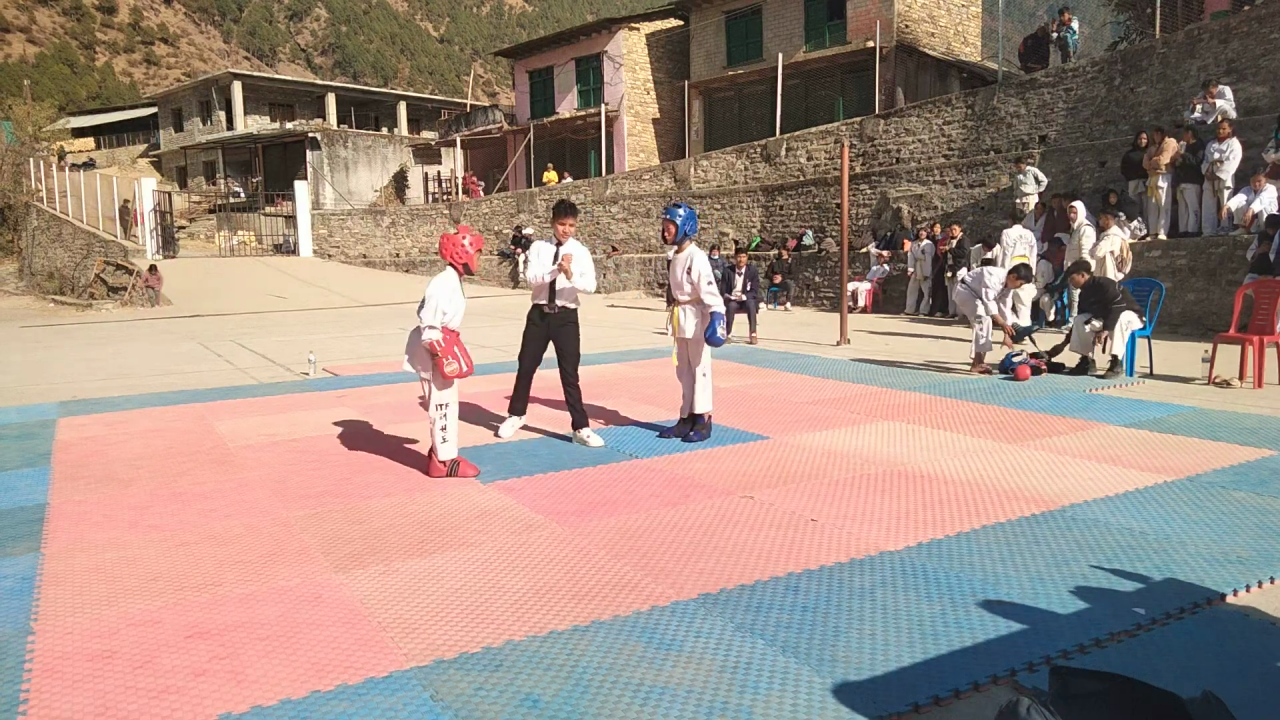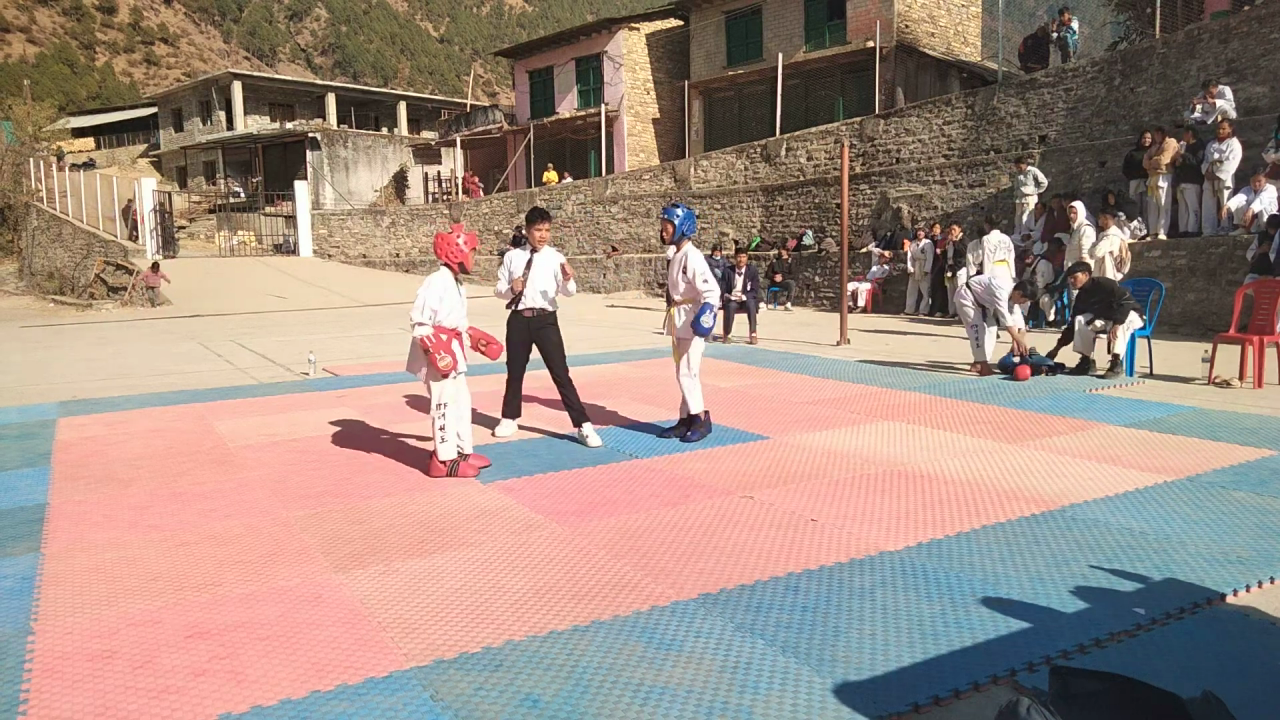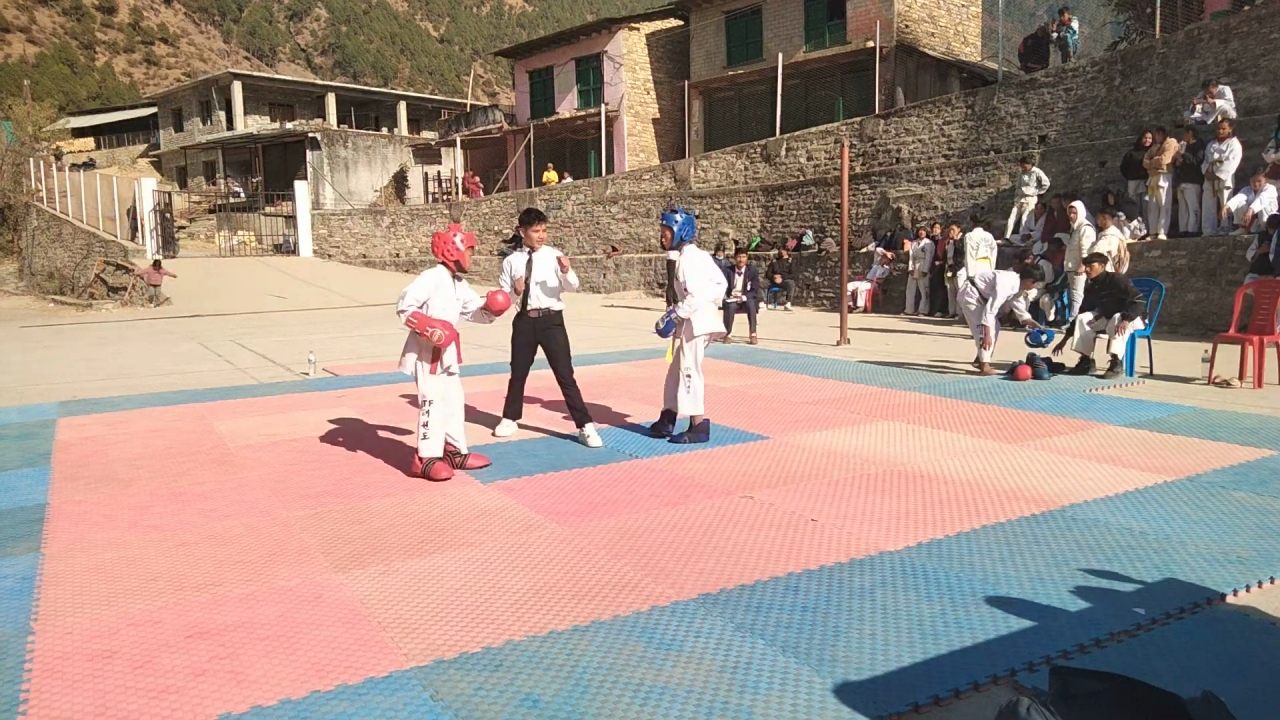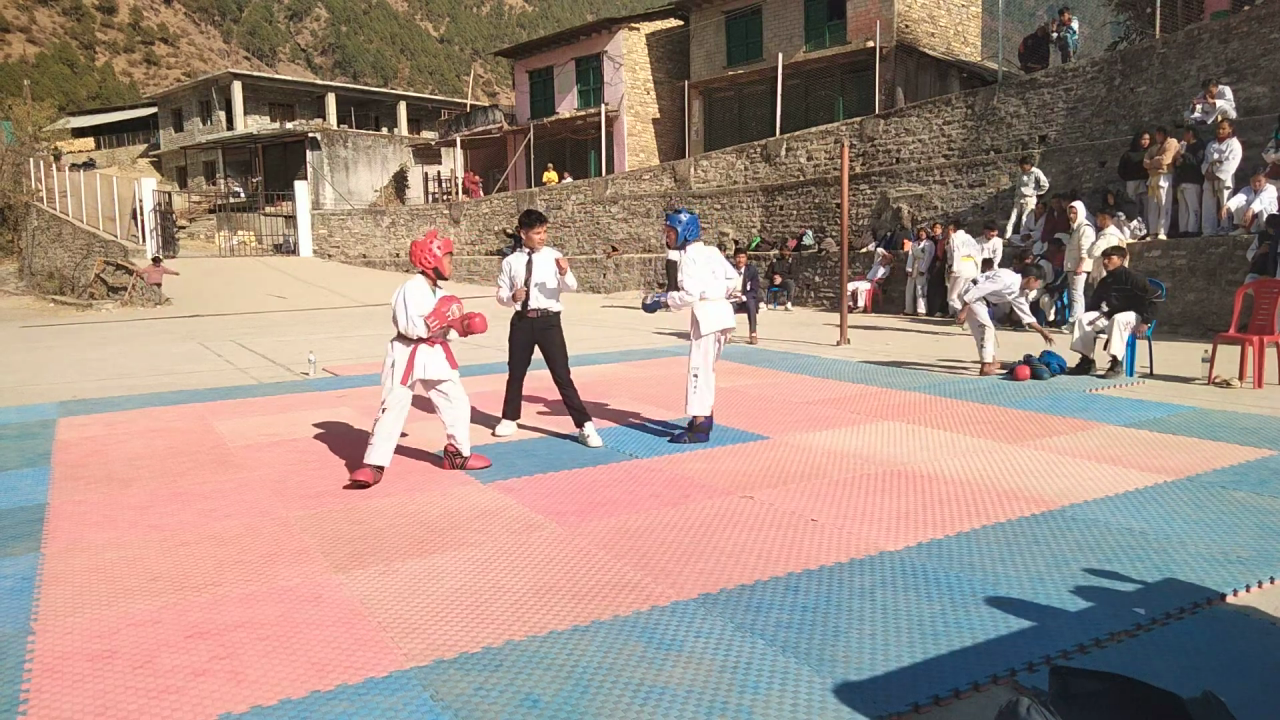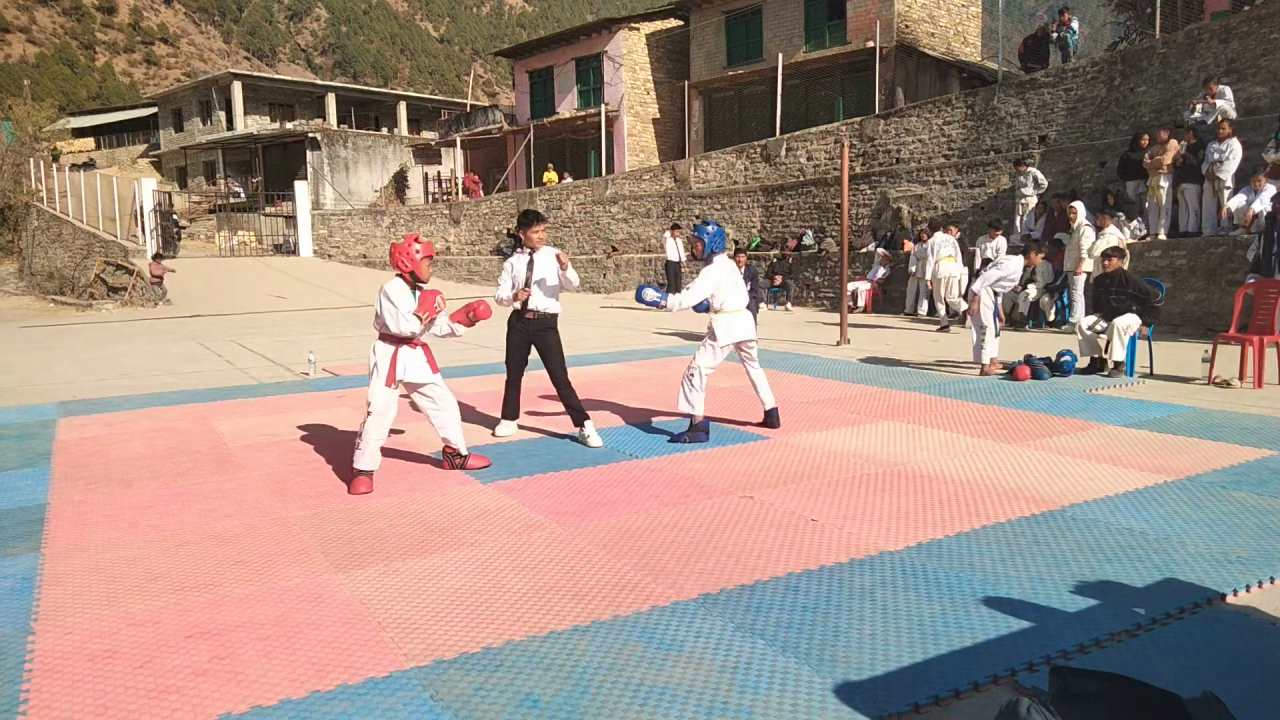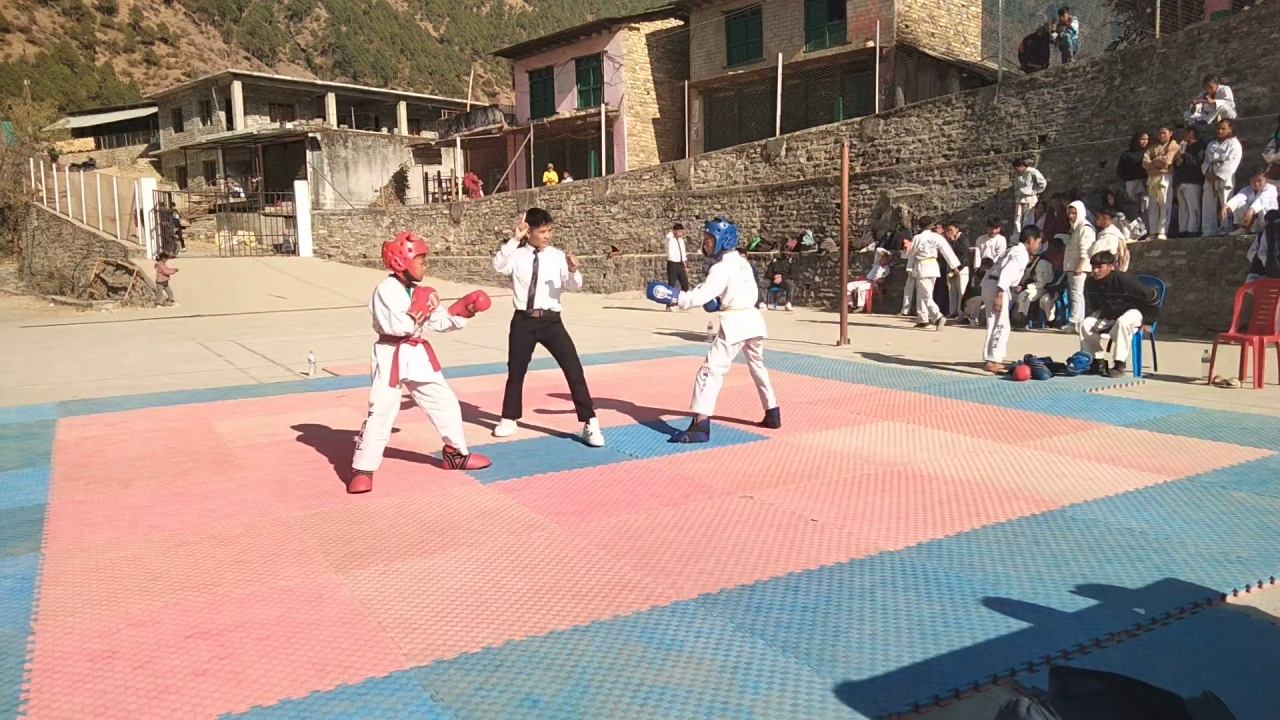
dt=0.3s
person 1, frame 1
left shoulder: (454, 281)
right shoulder: (444, 283)
right elbow: (429, 324)
left wrist: (456, 351)
right wrist: (442, 354)
left hip: (443, 348)
right hip: (433, 349)
left knee: (447, 401)
right knee: (442, 402)
left ankle: (443, 452)
right ankle: (443, 460)
person 1, frame 2
left shoulder: (455, 282)
right shoulder: (436, 282)
right elbow: (419, 320)
left wrist: (476, 339)
right wrist: (435, 350)
left hip: (451, 346)
right hip: (436, 348)
left knee: (461, 401)
right knee: (444, 403)
left ankle: (461, 452)
right ankle: (444, 460)
person 1, frame 3
left shoulder: (460, 283)
right shoulder: (430, 278)
left elbow: (476, 312)
right elbow: (403, 308)
left wrist: (492, 307)
right wrist: (428, 327)
left hip: (446, 346)
right hip: (424, 346)
left knee: (452, 399)
right knee: (431, 400)
left ankle: (455, 452)
right ankle: (427, 459)
person 1, frame 4
left shoulder: (439, 292)
right shoulder: (412, 288)
right elbow: (412, 328)
left wrist: (464, 324)
right wrist: (442, 316)
left hip: (435, 354)
right hip: (407, 355)
left knee: (457, 402)
right knee: (393, 409)
left ankle: (458, 453)
right ankle: (372, 466)
person 1, frame 5
left shoulder: (422, 292)
right shoulder: (391, 289)
left elbow: (440, 326)
right elbow: (404, 326)
left wrist: (467, 317)
right wrist: (427, 310)
left hip: (416, 357)
right hip: (389, 357)
left knee: (444, 403)
right knee: (378, 413)
left ankle: (456, 454)
right ankle: (363, 470)
person 1, frame 6
left shoulder: (418, 291)
right shoulder: (386, 290)
left elbow: (441, 321)
right elbow: (397, 326)
left wrist: (466, 309)
right wrist: (420, 309)
left hip: (418, 355)
right hip: (391, 357)
left knee: (445, 403)
right knee: (380, 413)
left ankle: (456, 454)
right ankle: (362, 470)
person 2, frame 1
left shoulder: (581, 252)
right shoulder: (539, 248)
left elbow: (591, 285)
right elbow: (532, 278)
left wrist: (570, 275)
right wrist: (555, 269)
left hip: (566, 316)
right hip: (539, 314)
left knee: (570, 374)
right knee: (526, 367)
left ankle: (581, 428)
right ankle: (515, 415)
person 2, frame 2
left shoulder: (555, 257)
right shoulder: (513, 257)
left elbow: (570, 292)
right elbow: (499, 290)
left wrist: (567, 279)
right wrist: (511, 289)
left hip: (545, 320)
right hip: (518, 319)
left knee: (560, 373)
right knee: (515, 372)
left ankle: (583, 426)
right ankle: (510, 418)
person 2, frame 3
left shoulder: (554, 256)
right shoulder: (511, 261)
left elbow: (572, 286)
left wrist: (566, 272)
right wrist: (514, 291)
left hip: (551, 320)
right hip: (524, 320)
left knee: (565, 374)
right knee: (518, 372)
left ankle: (585, 427)
right ankle: (510, 419)
person 2, frame 4
left shoulder: (554, 256)
right shoulder: (511, 262)
left elbow: (571, 287)
right elbow: (501, 294)
left wrist: (564, 273)
right wrist: (512, 297)
left hip: (548, 320)
right hip: (522, 321)
left knee: (562, 374)
right knee: (516, 373)
left ankle: (584, 426)
right ankle: (509, 419)
person 2, frame 5
left shoulder: (554, 256)
right shoulder: (513, 262)
left elbow: (573, 284)
right elbow: (499, 295)
left wrist: (565, 268)
right wrist: (512, 295)
left hip: (545, 322)
right hip: (519, 321)
left knee: (559, 375)
right knee: (514, 373)
left ankle: (584, 426)
right ankle: (509, 419)
person 2, frame 6
left shoulder: (557, 256)
right shoulder: (516, 256)
left elbow: (574, 286)
right elbow: (499, 266)
left wrist: (573, 271)
right wrist: (515, 238)
left hip: (550, 320)
right hip: (523, 320)
left knee: (573, 367)
right knee: (516, 372)
left ankle: (589, 423)
right ankle: (509, 419)
person 3, frame 1
left shoulder: (696, 256)
right shoulder: (675, 255)
left elbow: (710, 290)
left wrist: (716, 317)
left hip: (696, 317)
right hip: (681, 318)
left knee: (700, 369)
right knee: (684, 371)
left ankle: (703, 420)
right ankle: (687, 418)
person 3, frame 2
left shoulder: (691, 256)
right shoulder: (676, 255)
left elbow: (710, 287)
left wrist: (707, 310)
left hip: (691, 318)
right hip: (680, 318)
left knee: (688, 371)
right knee: (683, 372)
left ankle: (701, 419)
right ankle: (687, 419)
person 3, frame 3
left shoulder: (686, 259)
right shoulder: (703, 255)
left elbow: (694, 297)
right elbow: (721, 284)
left wrist: (673, 315)
left hip: (697, 319)
right hip: (708, 317)
left knee: (689, 370)
right knee: (678, 367)
left ankle: (699, 426)
right ankle: (667, 420)
person 3, frame 4
left shoulder: (689, 257)
right shoulder: (712, 251)
left elbow: (689, 295)
right elbow: (732, 278)
left wrist: (661, 299)
left hip: (706, 314)
right hip: (723, 310)
left knee: (699, 368)
right knee: (705, 368)
left ankle: (700, 425)
right ankle: (705, 416)
person 3, frame 5
left shoulder: (712, 271)
right shoulder: (730, 265)
left elbow: (689, 298)
left wrist: (662, 299)
right wrist: (712, 303)
left hip: (725, 325)
right hip: (743, 321)
left knee: (697, 370)
right knee: (753, 367)
left ankle: (698, 426)
right ankle: (771, 415)
person 3, frame 6
left shoulder: (722, 267)
right shoulder: (742, 262)
left elbow: (701, 296)
left wrist: (672, 296)
right wrist: (722, 301)
left hip: (734, 322)
right hip: (752, 319)
left knee: (711, 370)
right knee: (757, 367)
left ankle: (700, 426)
right ankle: (772, 415)
